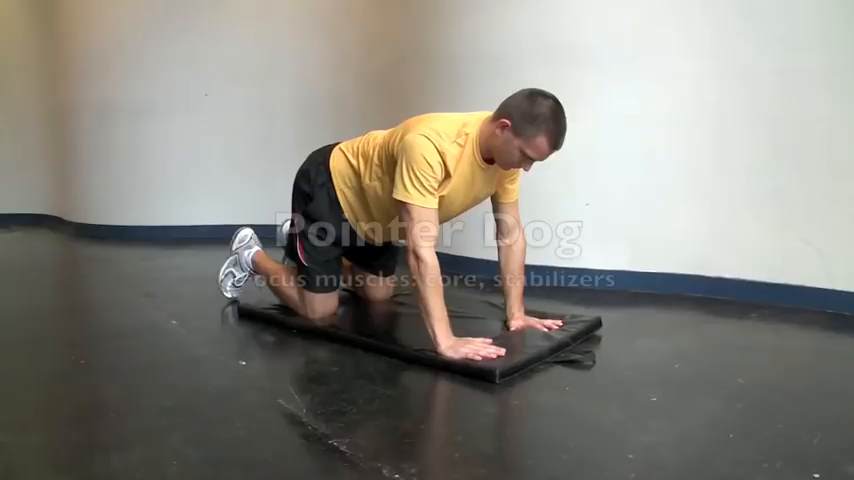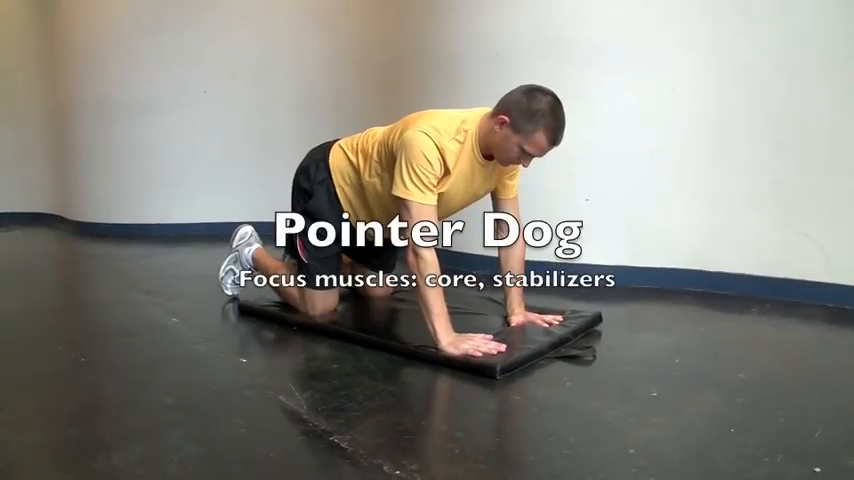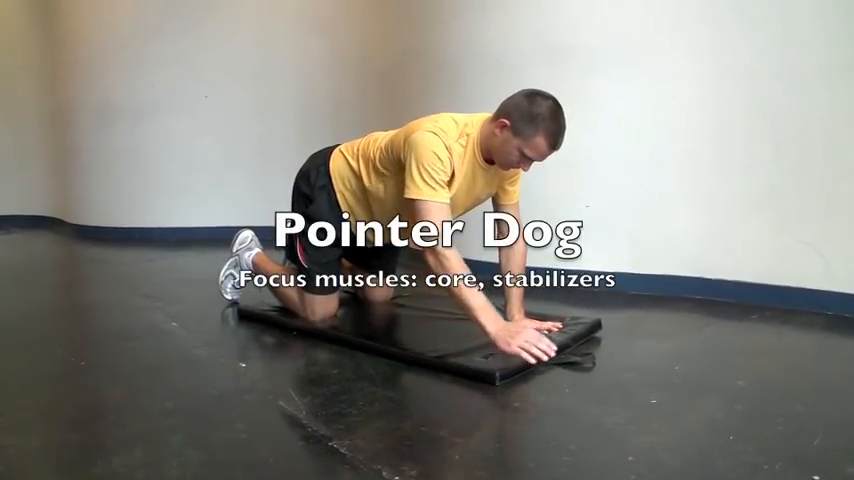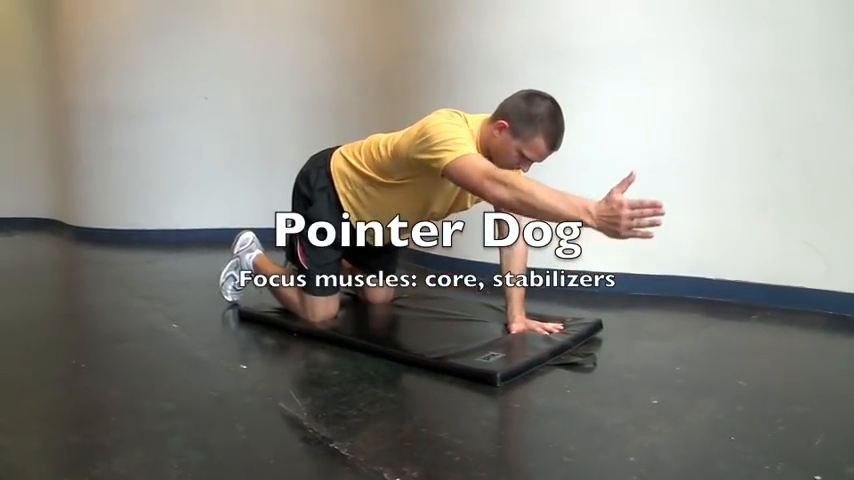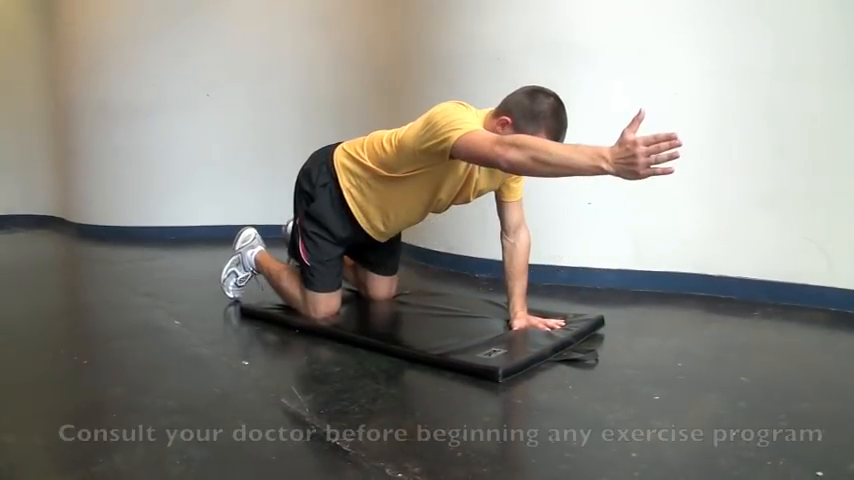
dt=1s
person 1, frame 1
left shoulder: (506, 149)
right shoulder: (430, 145)
left elbow: (511, 234)
right elbow: (421, 248)
left wrist: (516, 313)
right wrist: (445, 340)
left hip: (375, 208)
right hip: (330, 188)
left knee: (378, 295)
right knee: (318, 311)
left ankle: (303, 242)
right ankle: (251, 257)
person 1, frame 2
left shoulder: (506, 145)
right shoulder: (428, 141)
left elbow: (510, 229)
right elbow: (420, 246)
left wrist: (516, 308)
right wrist: (445, 336)
left hip: (377, 206)
right hip: (329, 185)
left knee: (378, 293)
right knee: (319, 307)
left ankle: (319, 254)
right ankle: (251, 254)
person 1, frame 3
left shoulder: (508, 150)
right shoulder: (434, 143)
left elbow: (511, 234)
right elbow: (438, 248)
left wrist: (516, 315)
right wrist: (497, 328)
left hip: (380, 212)
right hip: (330, 190)
left knee: (378, 296)
right knee: (319, 312)
left ankle: (335, 264)
right ankle: (251, 257)
person 1, frame 4
left shoulder: (506, 149)
right shoulder: (445, 132)
left elbow: (513, 234)
right elbow: (497, 189)
left wrist: (516, 315)
right wrist: (594, 214)
left hip: (376, 214)
right hip: (329, 189)
left knee: (378, 298)
right knee: (319, 313)
left ankle: (335, 265)
right ankle: (252, 258)
person 1, frame 5
left shoulder: (504, 149)
right shoulder: (452, 120)
left elbow: (515, 232)
right elbow: (511, 154)
left wrist: (518, 310)
right wrist: (610, 160)
left hip: (378, 213)
right hip: (332, 188)
left knee: (381, 294)
right knee: (321, 311)
left ankle: (316, 249)
right ankle: (255, 255)
